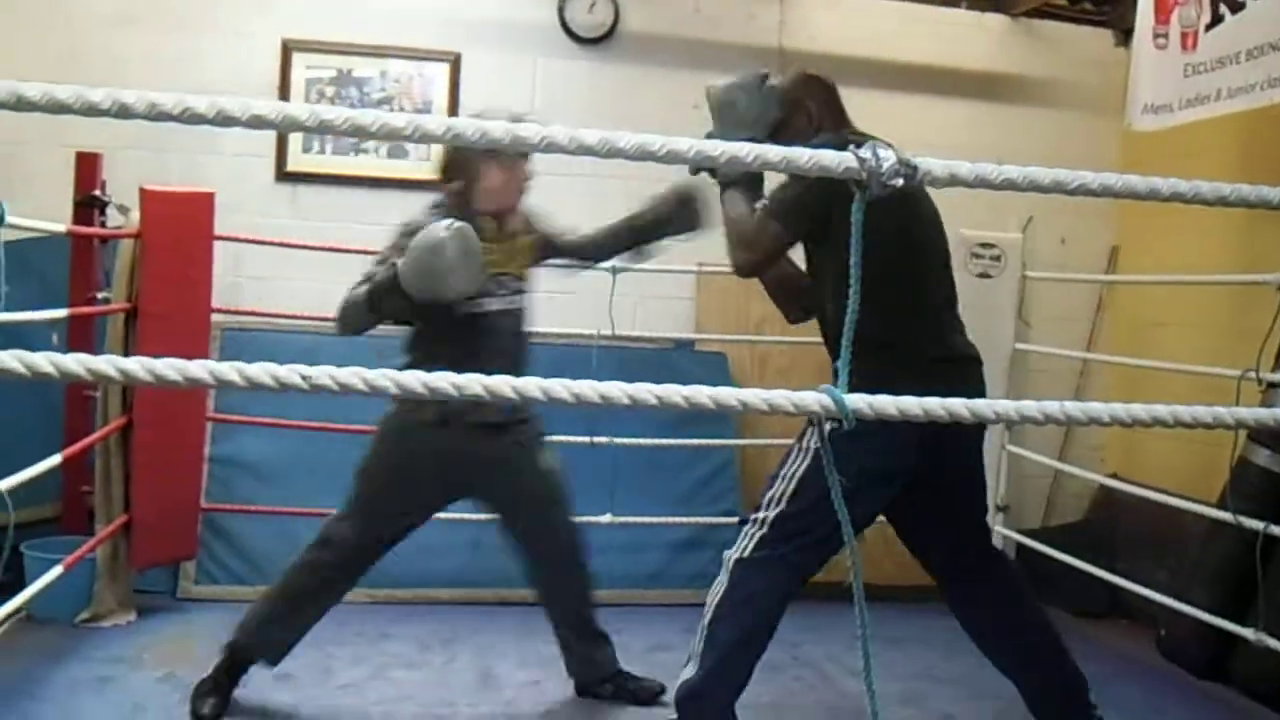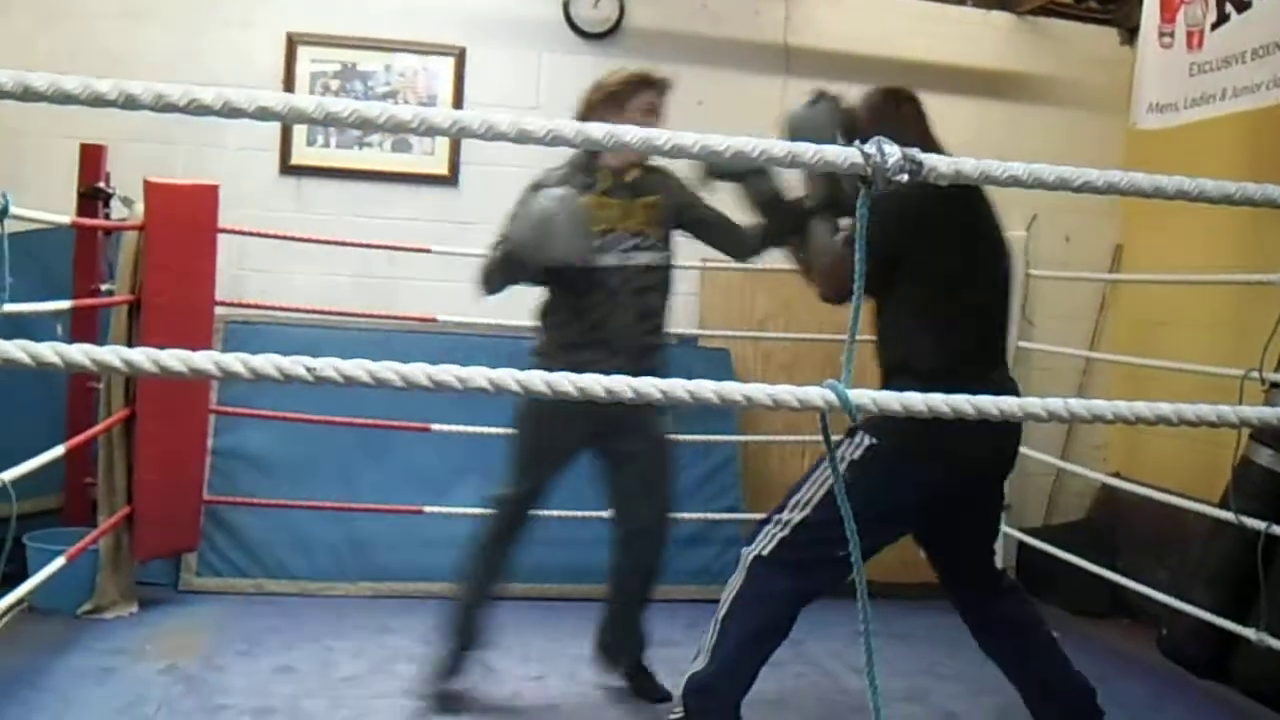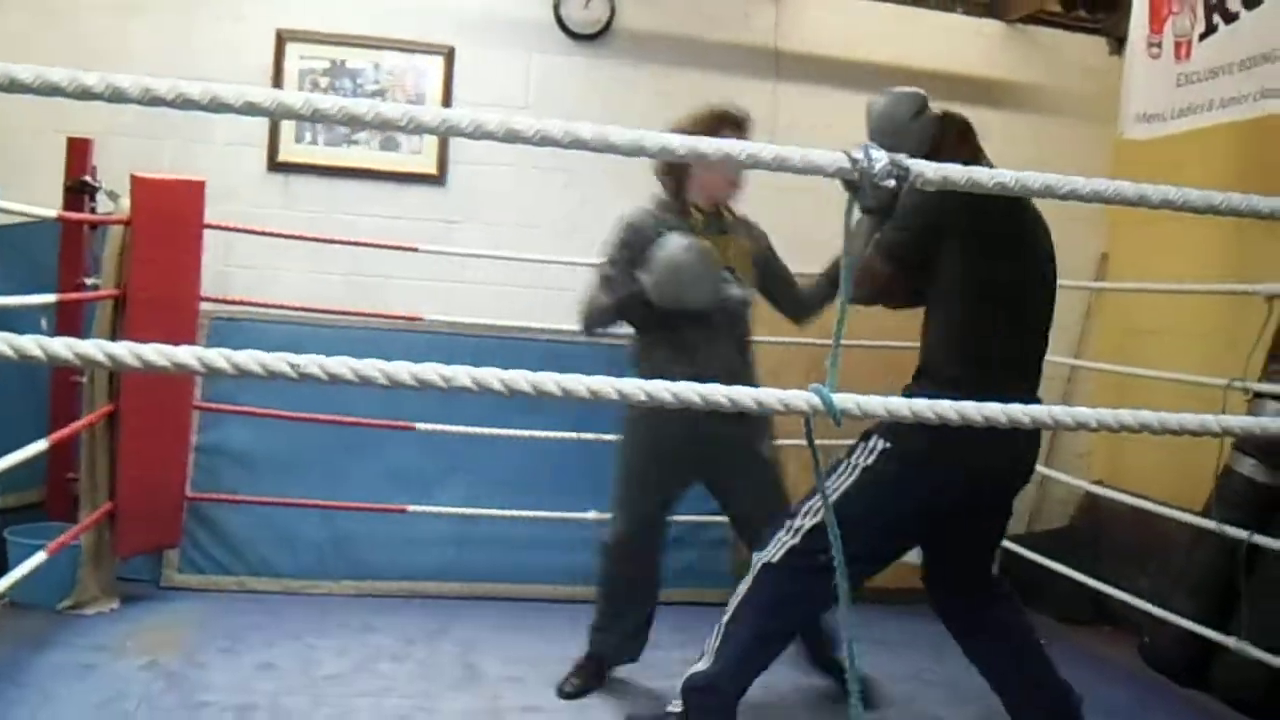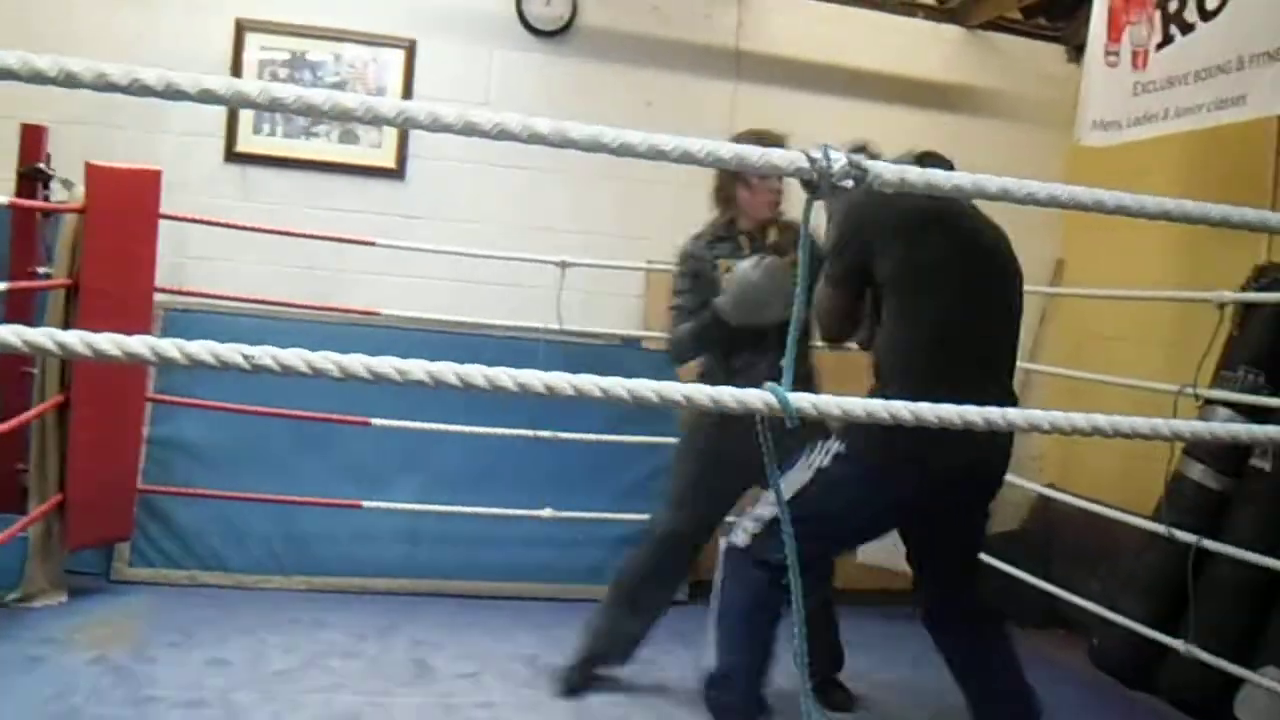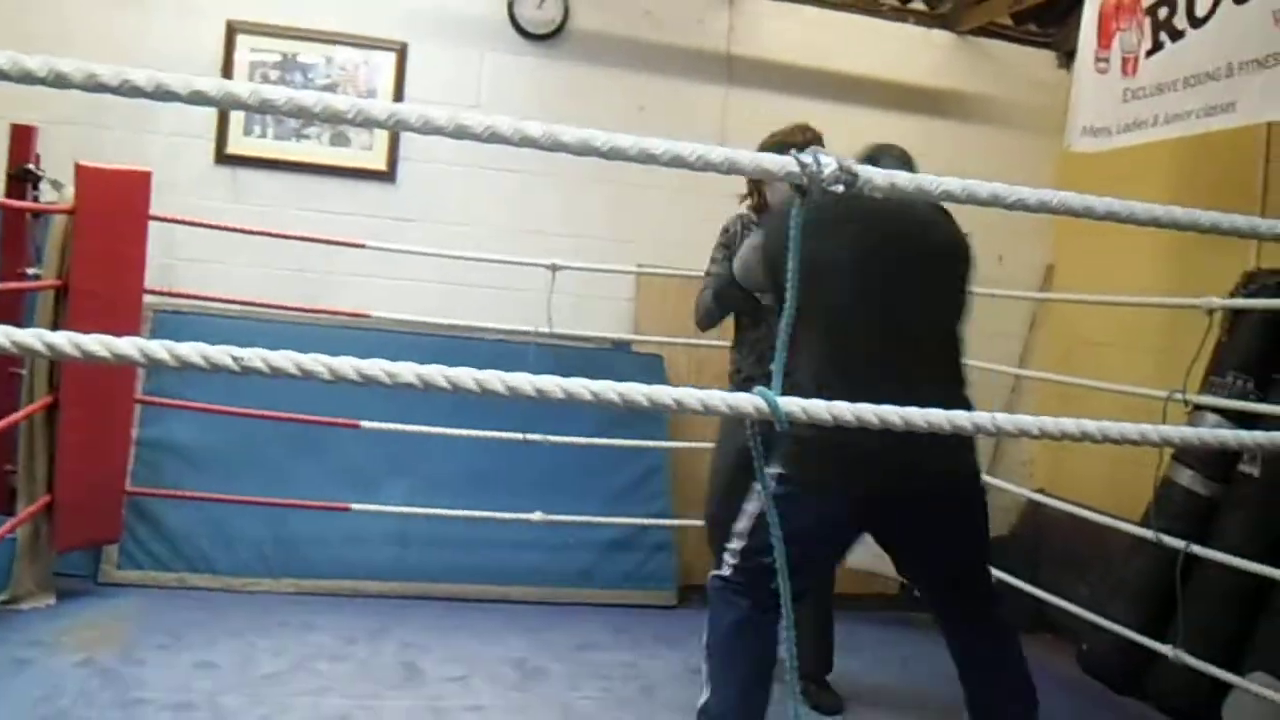
dt=0.2s
person 1, frame 1
right shoulder: (887, 181)
left elbow: (749, 255)
right elbow: (798, 303)
left wrist: (734, 181)
right wrist: (744, 192)
left hip: (880, 401)
right hip: (951, 395)
left knee: (762, 560)
right knee: (971, 566)
person 1, frame 2
left shoulder: (912, 188)
right shoulder: (955, 194)
left elbow: (835, 282)
right elbow: (873, 277)
left wrist: (816, 210)
left hip: (923, 424)
right hip: (985, 429)
left knee: (780, 560)
right knee: (978, 583)
person 1, frame 3
left shoulder: (946, 196)
right shoulder: (1022, 218)
left elbow: (871, 282)
left hip: (939, 435)
right hip: (1006, 442)
left knee: (795, 564)
right knee: (967, 591)
person 1, frame 4
left shoulder: (874, 206)
right shoulder: (988, 235)
left elbow: (829, 323)
left hip: (900, 432)
right hip: (980, 443)
left knee: (756, 556)
right knee: (954, 600)
person 1, frame 5
left shoulder: (797, 212)
right shoulder: (943, 230)
left hip: (828, 447)
right hip: (938, 449)
left knee: (741, 596)
right knee: (969, 606)
person 2, frame 1
left shoulder: (521, 230)
right shoulder: (431, 230)
left elbow: (589, 247)
right elbow: (352, 316)
left wrist: (661, 217)
right wrist: (399, 283)
left hip: (504, 428)
right hip: (427, 427)
left knee: (560, 551)
right knee: (348, 545)
left ankle: (595, 672)
right ankle: (239, 660)
person 2, frame 2
left shoulder: (662, 190)
right shoulder: (556, 188)
left elbow: (740, 244)
right elbow: (493, 277)
left wrist: (789, 214)
right wrist: (524, 253)
left hip: (637, 384)
right hip: (562, 378)
left knee: (645, 522)
right knee: (515, 504)
left ankle: (622, 646)
right ankle: (462, 638)
person 2, frame 3
left shoulder: (745, 234)
right shoulder: (646, 228)
left elbow: (798, 305)
right elbow: (594, 315)
left wrist: (850, 265)
right wrist: (643, 295)
left hip: (731, 412)
right hip: (662, 414)
left knee: (775, 535)
right knee: (632, 536)
left ankle: (821, 650)
right ankle: (603, 652)
person 2, frame 4
left shoulder: (795, 242)
right shoulder: (703, 252)
right elbow: (680, 344)
right wrist: (724, 314)
left hip: (792, 423)
right hip: (723, 421)
right knee: (674, 536)
left ankle: (823, 669)
right ankle: (603, 646)
person 2, frame 5
right shoulder: (741, 230)
right elbow: (705, 314)
right wrist: (734, 283)
right hip: (751, 397)
right knee: (723, 516)
left ankle: (814, 669)
